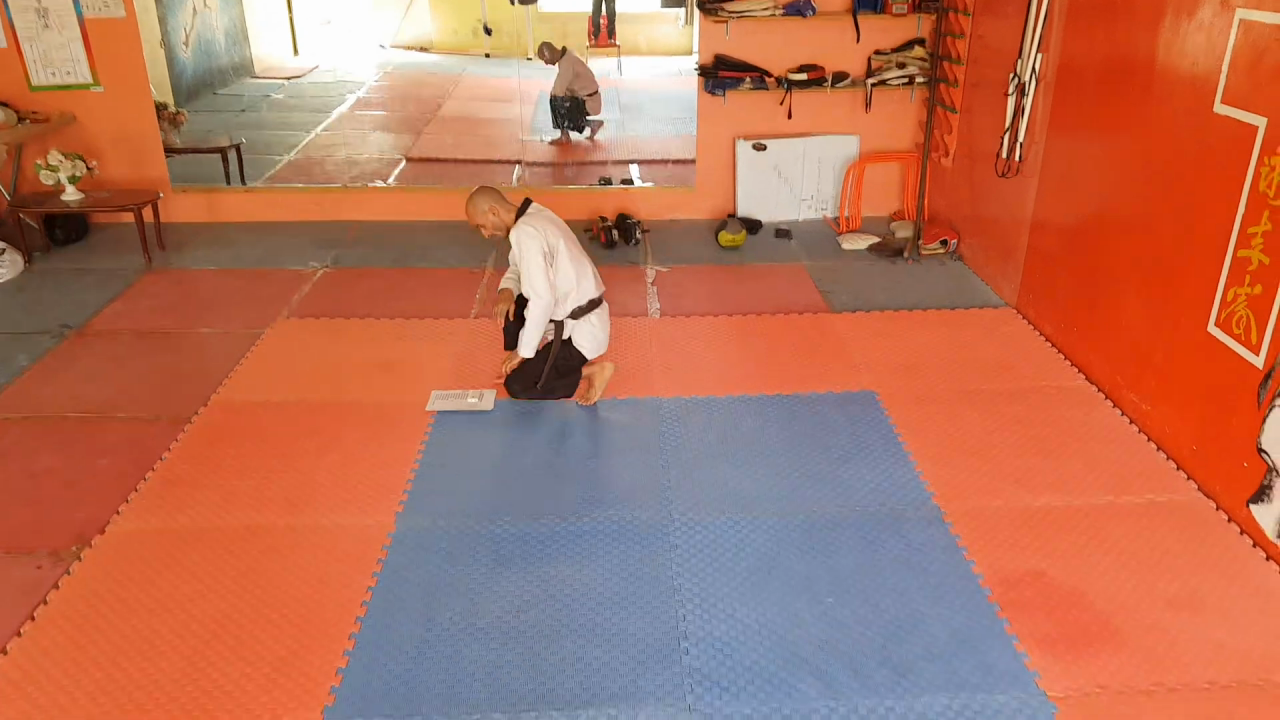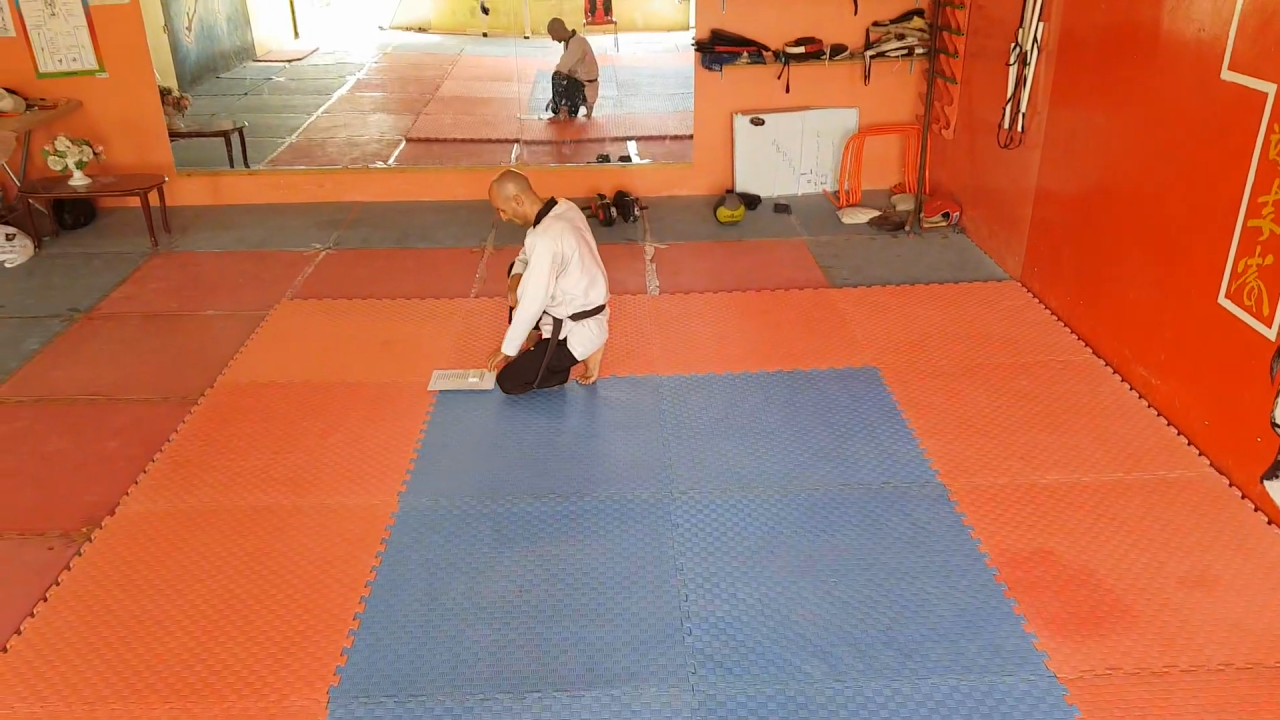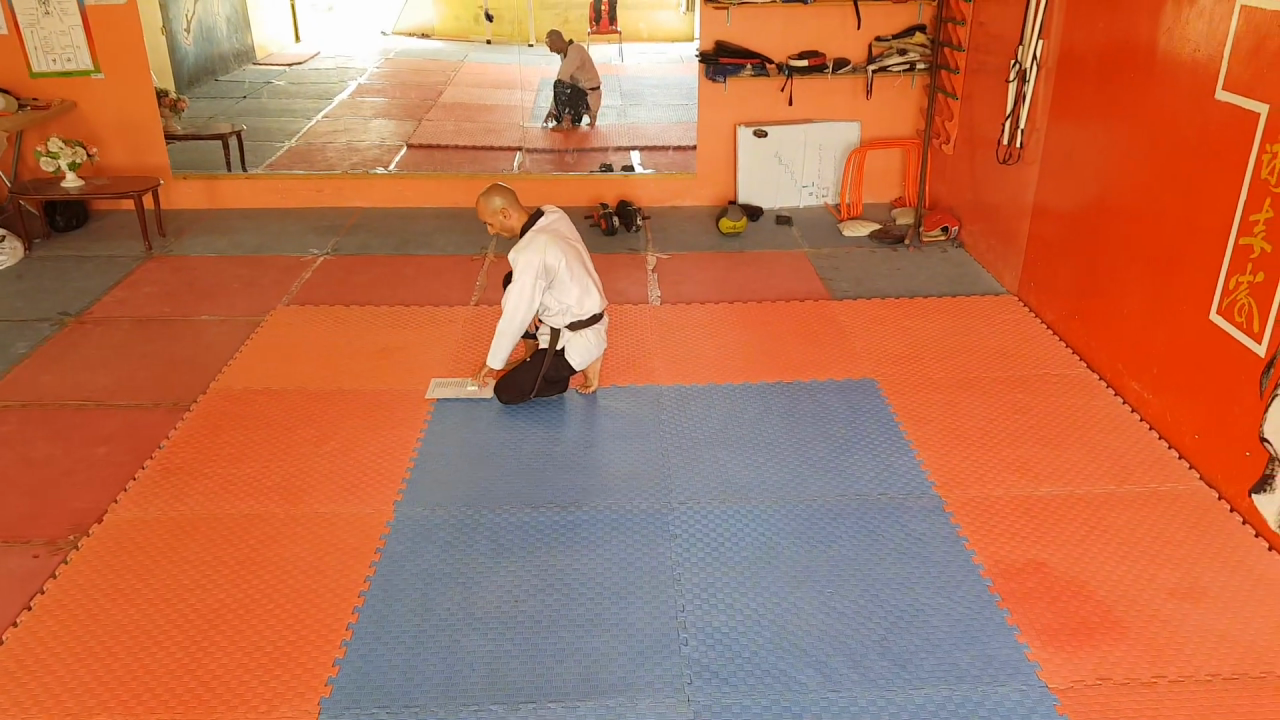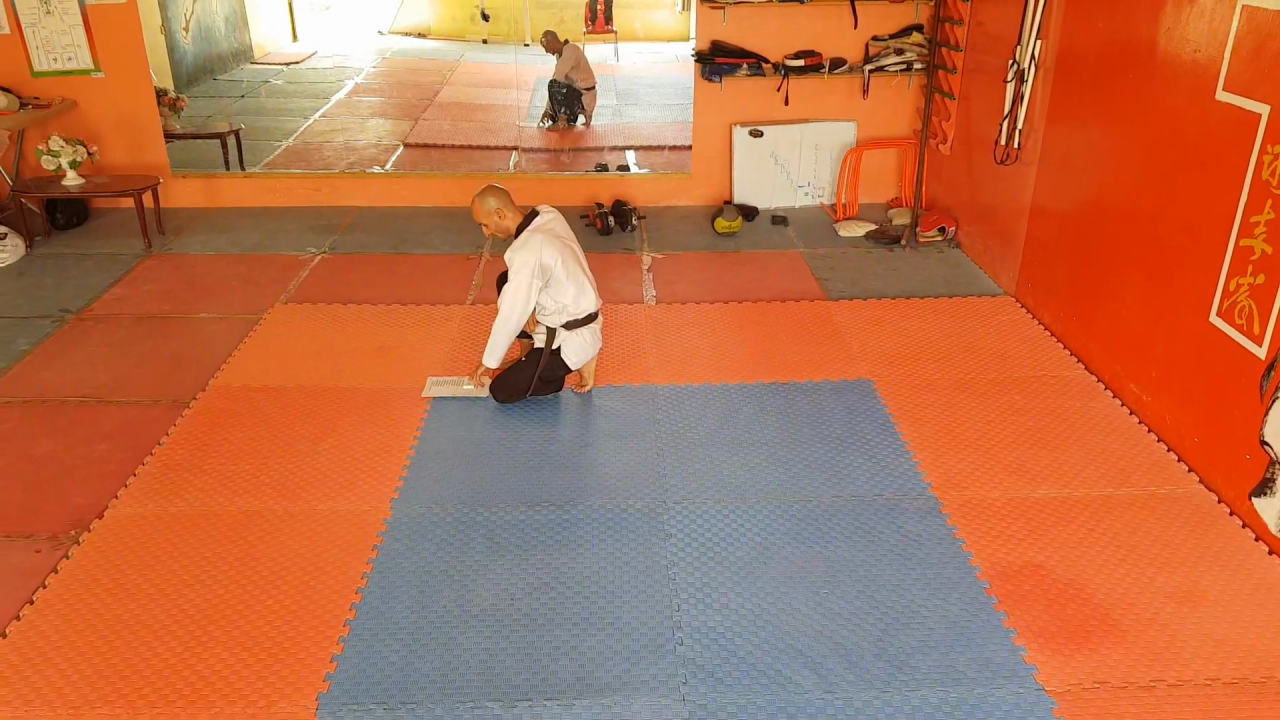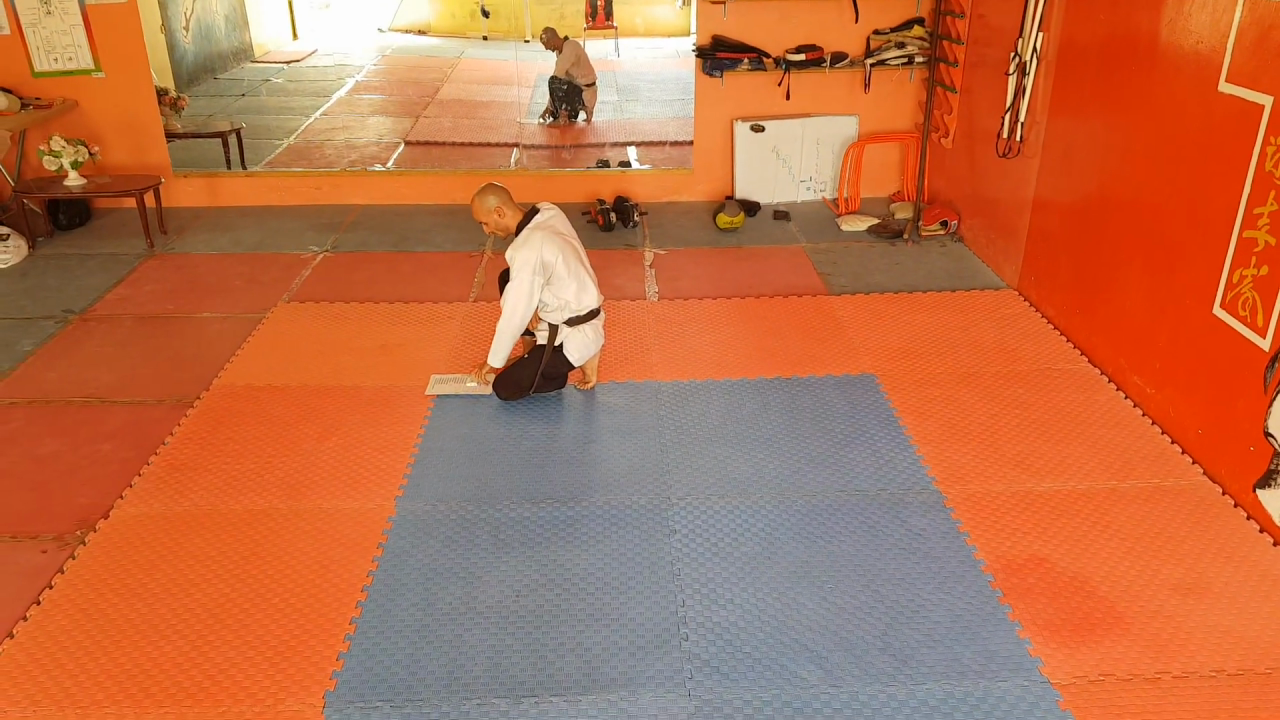
dt=0.5s
person 1, frame 1
left shoulder: (526, 233)
right shoulder: (537, 216)
left elbow: (541, 298)
right elbow: (519, 266)
left wrist: (524, 351)
right wrist: (506, 290)
left hip: (582, 330)
right hip: (579, 311)
left knee: (517, 384)
right knee: (509, 298)
left ankle: (591, 370)
person 1, frame 2
left shoulder: (546, 238)
right shoulder: (564, 208)
left elbow: (531, 304)
left wrist: (507, 349)
right wrist: (516, 276)
left hip: (578, 331)
right hip: (585, 309)
left knee: (508, 381)
right knee: (520, 276)
left ankle: (584, 352)
right ankle: (535, 346)
person 1, frame 3
left shoulder: (530, 253)
right shoulder: (553, 214)
left elbow: (514, 317)
left wrist: (492, 363)
right wrist: (529, 304)
left hip: (577, 340)
right hip: (586, 311)
left knee: (506, 392)
right knee: (513, 284)
left ankle: (582, 362)
right ankle: (534, 357)
person 1, frame 4
left shoulder: (527, 252)
right shoulder: (548, 214)
left elbow: (510, 316)
left wrist: (488, 362)
right wrist: (526, 305)
left hip: (573, 339)
right hip: (578, 311)
left knee: (501, 391)
right knee: (507, 283)
left ankle: (577, 361)
right ankle: (529, 356)
person 1, frame 5
left shoulder: (528, 250)
right shoulder: (549, 212)
left elbow: (514, 316)
left wrist: (493, 362)
right wrist: (531, 304)
left hip: (575, 336)
right hip: (578, 309)
left knee: (505, 388)
right knee: (509, 280)
left ankle: (579, 357)
right ankle: (532, 353)
